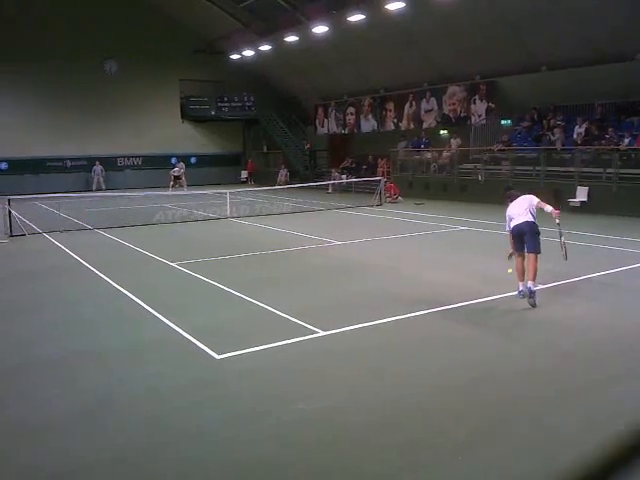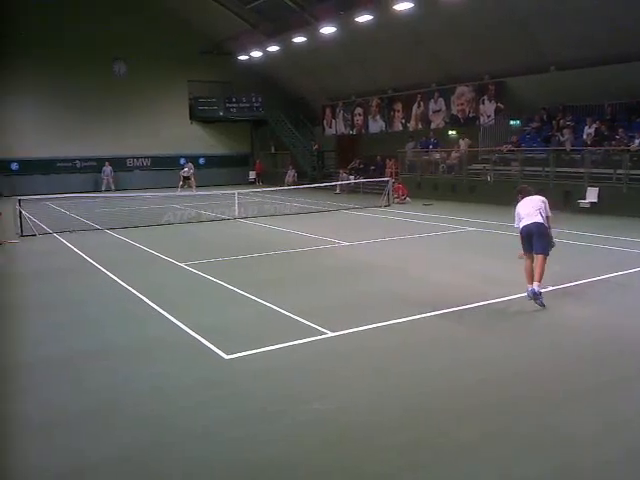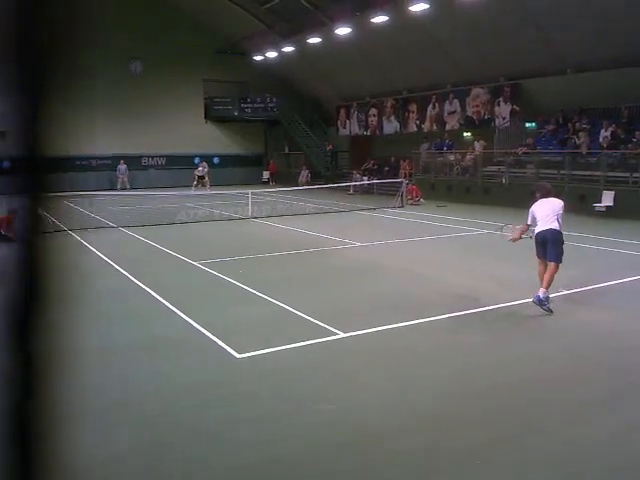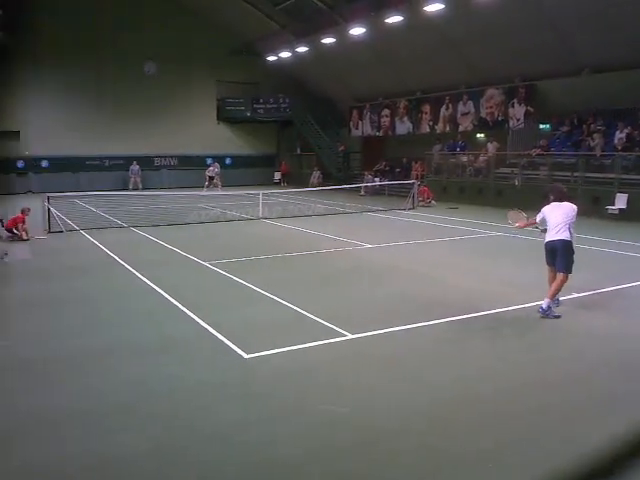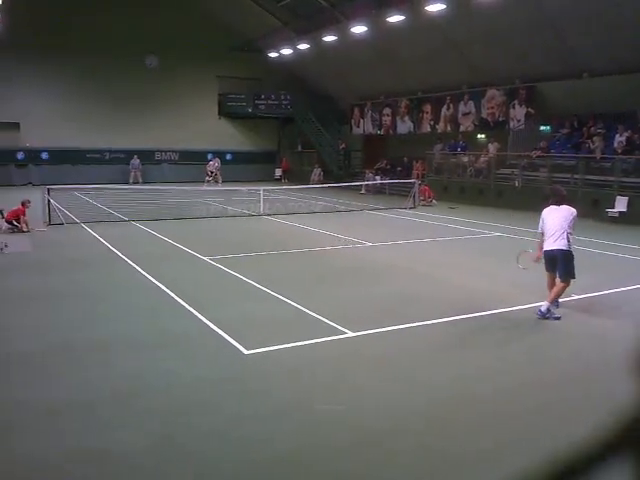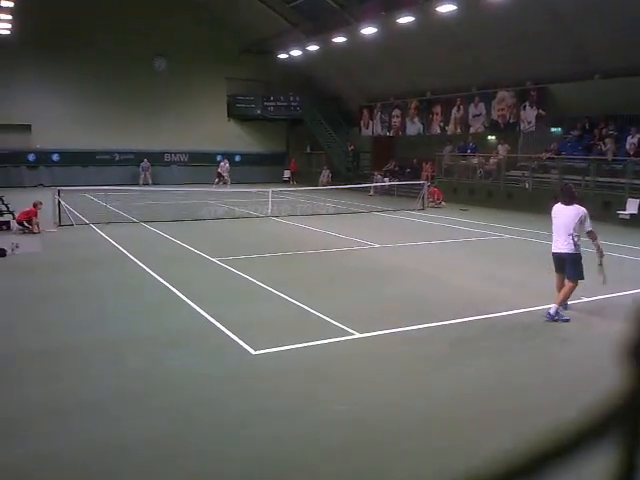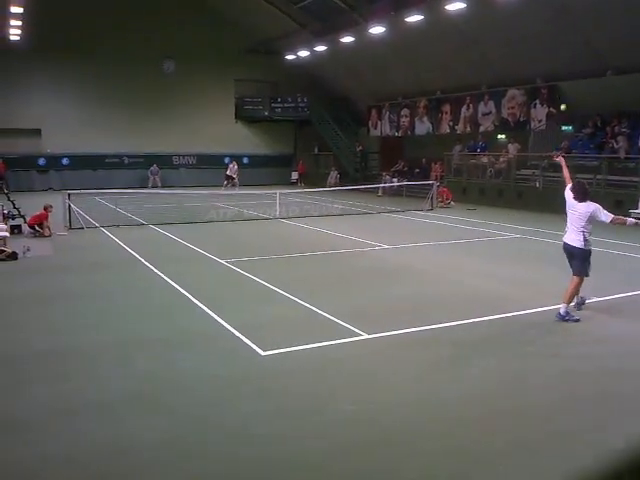
dt=0.3s
person 1, frame 1
left shoulder: (509, 209)
right shoulder: (528, 197)
right elbow: (541, 204)
left wrist: (513, 249)
right wrist: (552, 211)
left hip: (515, 227)
right hip: (529, 225)
left knee: (520, 256)
right knee: (532, 257)
left ankle: (521, 289)
right ankle: (530, 287)
person 1, frame 2
left shoulder: (519, 206)
right shoulder: (541, 199)
right elbow: (547, 219)
left wrist: (524, 250)
right wrist: (550, 237)
left hip: (525, 228)
right hip: (538, 226)
left knee: (529, 258)
right knee: (541, 258)
left ankle: (530, 289)
right ankle: (535, 289)
person 1, frame 3
left shoulder: (535, 206)
right shoulder: (559, 202)
left elbow: (528, 225)
left wrist: (518, 234)
left hip: (540, 233)
right hip: (554, 232)
left knee: (542, 263)
right knee: (553, 266)
left ankle: (544, 294)
right ankle: (541, 295)
person 1, frame 4
left shoulder: (547, 209)
right shoulder: (573, 207)
left elbow: (535, 221)
left wrist: (522, 225)
left hip: (549, 242)
right hip: (564, 242)
left knee: (552, 270)
right knee: (562, 276)
left ankle: (553, 297)
right ankle: (545, 306)
person 1, frame 5
left shoulder: (546, 211)
right shoulder: (572, 211)
left wrist: (540, 251)
left hip: (548, 249)
right hip: (563, 250)
left knee: (551, 275)
right knee: (564, 282)
left ankle: (552, 299)
right ankle: (544, 309)
person 1, frame 6
left shoulder: (556, 208)
right shoulder: (580, 211)
right elbow: (589, 232)
right wrist: (598, 247)
left hip: (556, 250)
right hip: (571, 251)
left knee: (560, 277)
right knee: (572, 283)
left ankle: (562, 302)
right ankle: (553, 311)
person 1, frame 7
left shoulder: (570, 199)
right shoulder: (593, 208)
left elbow: (568, 181)
right elbow: (615, 220)
left wrist: (563, 163)
left hip: (567, 243)
right hip: (581, 247)
left knee: (576, 274)
right knee: (577, 279)
left ankle: (578, 299)
right ankle: (563, 311)
